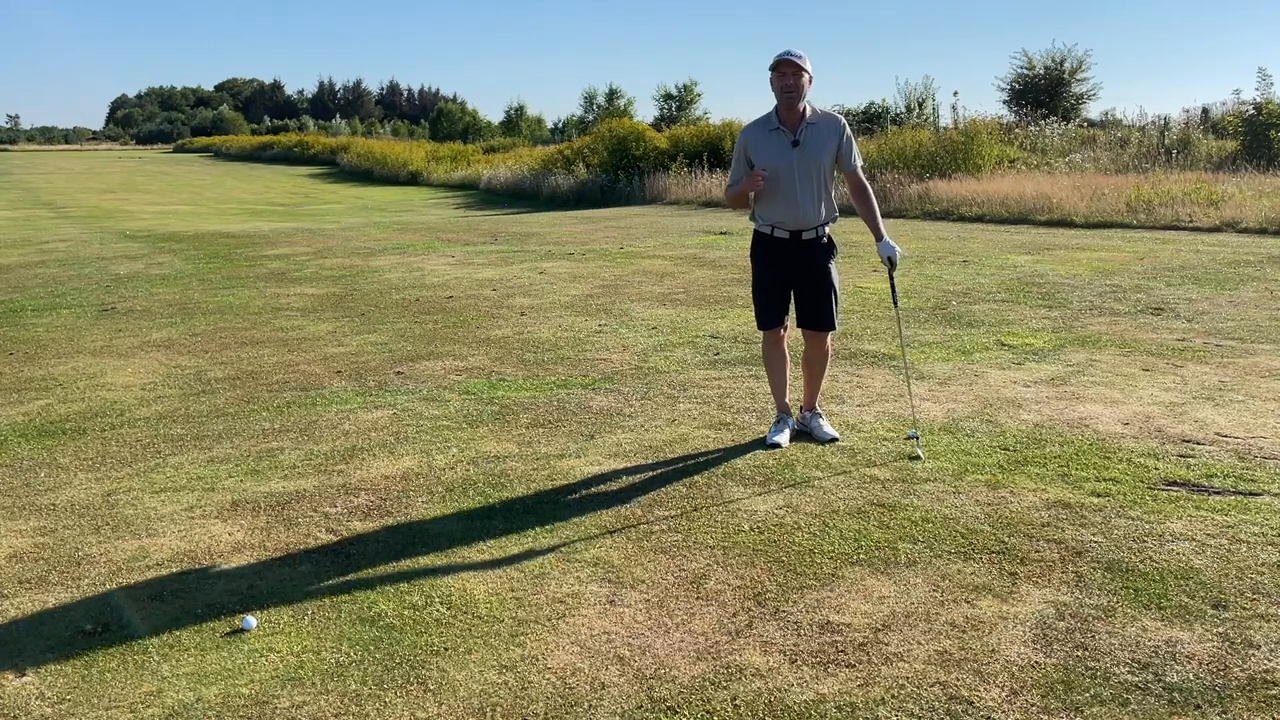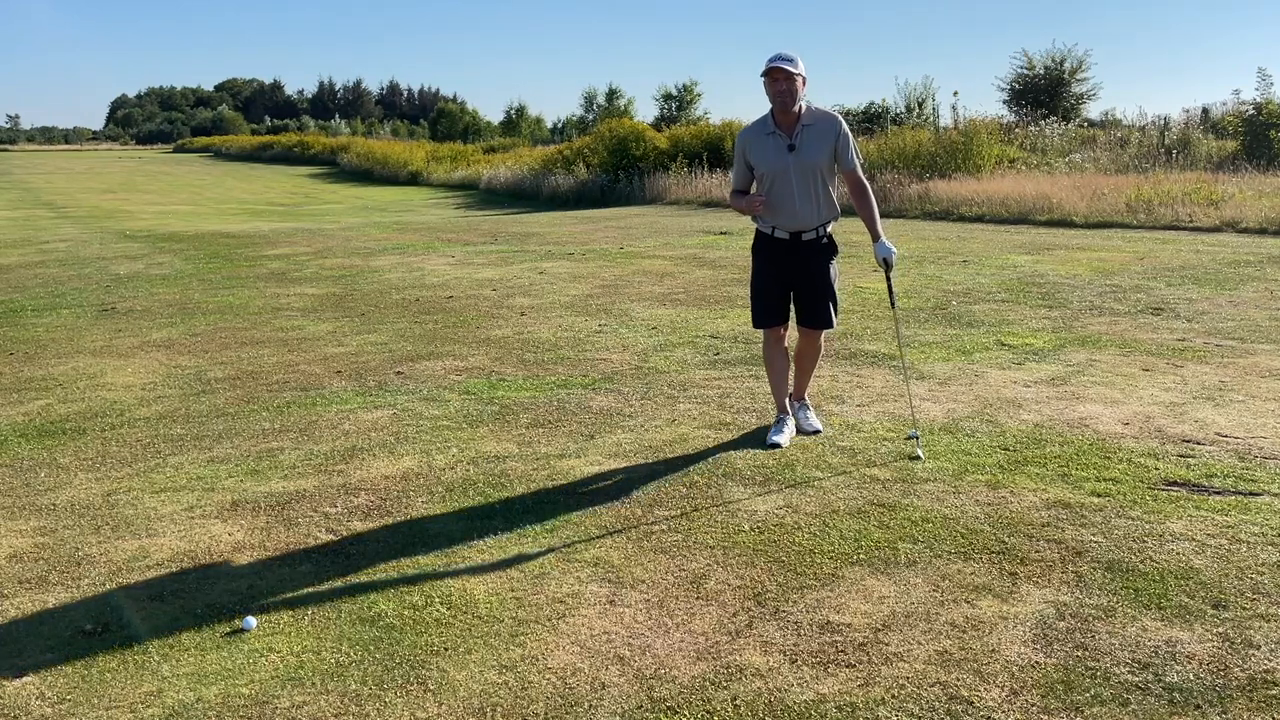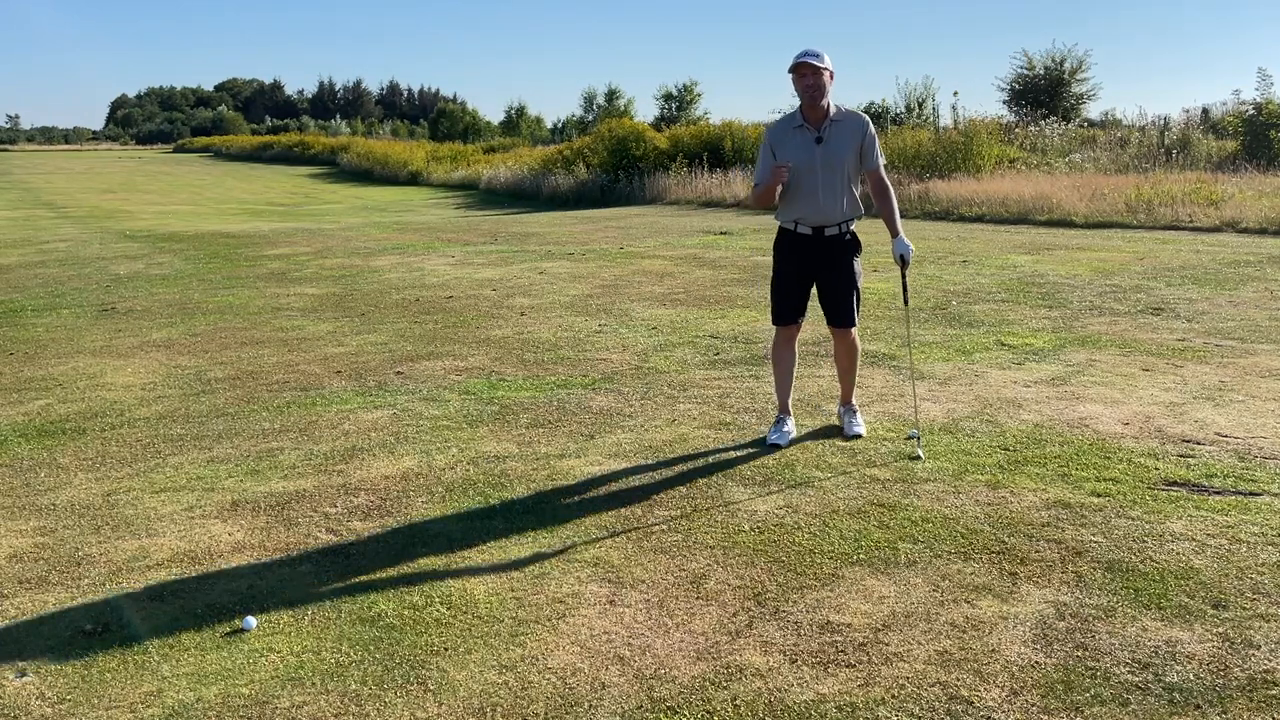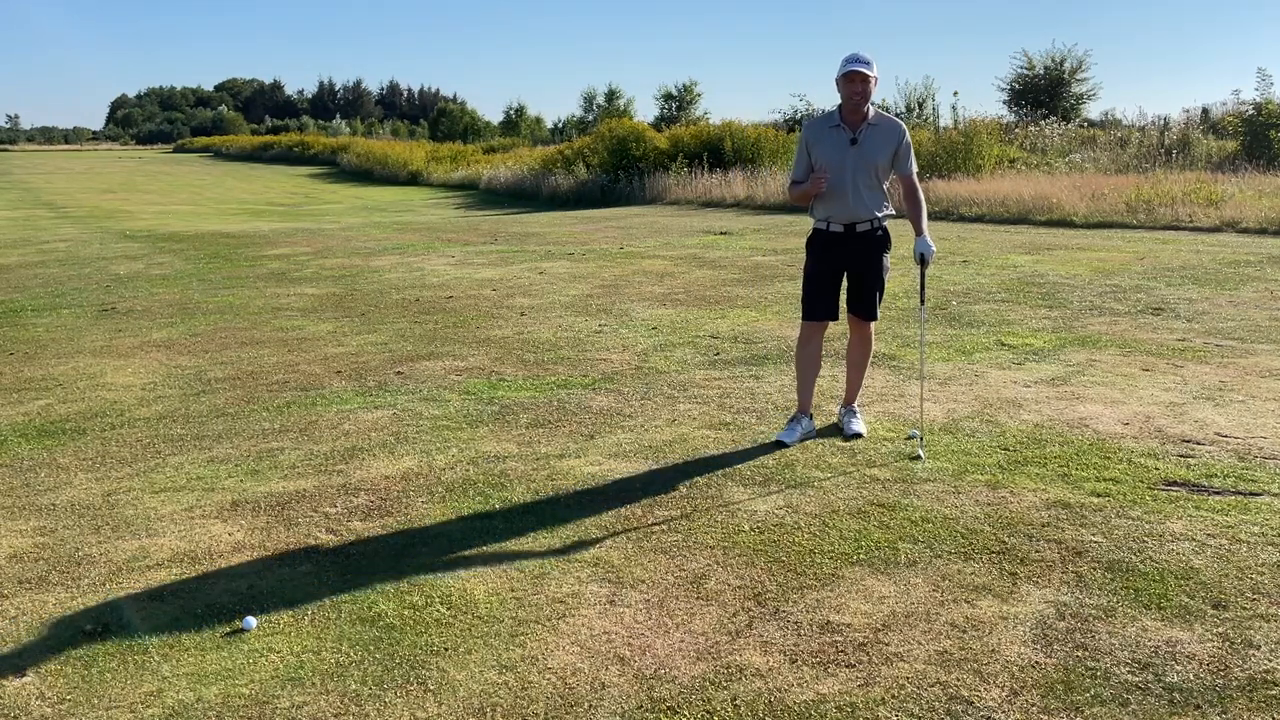
dt=0.7s
person 1, frame 1
left shoulder: (834, 127)
right shoulder: (752, 134)
left elbow: (858, 185)
right elbow: (731, 198)
left wrist: (882, 239)
right wrist: (745, 188)
left hip: (816, 245)
right hip: (770, 245)
left knee: (819, 335)
right knee: (774, 332)
left ankle: (811, 411)
right ankle: (784, 416)
person 1, frame 2
left shoulder: (832, 126)
right shoulder: (749, 137)
left elbow: (857, 184)
right elbow: (737, 192)
left wrist: (878, 239)
right wrist: (747, 204)
left hip: (817, 244)
right hip: (771, 245)
left knee: (813, 330)
right knee: (774, 331)
left ankle: (800, 398)
right ankle: (783, 416)
person 1, frame 3
left shoulder: (858, 125)
right shoulder: (776, 133)
left elbow: (879, 184)
right elbow: (760, 201)
left wrist: (897, 236)
right wrist: (773, 183)
left hip: (840, 241)
right hip: (793, 241)
left knee: (844, 330)
right knee: (786, 330)
left ankle: (848, 406)
right ankle: (784, 416)
person 1, frame 4
left shoulder: (893, 130)
right shoulder: (813, 130)
left elbow: (910, 187)
right elbow: (794, 193)
left wrist: (922, 235)
right wrist: (809, 187)
left hip: (870, 238)
right hip: (825, 238)
left knee: (862, 325)
right knee: (812, 327)
left ankle: (850, 407)
right ankle: (803, 416)
